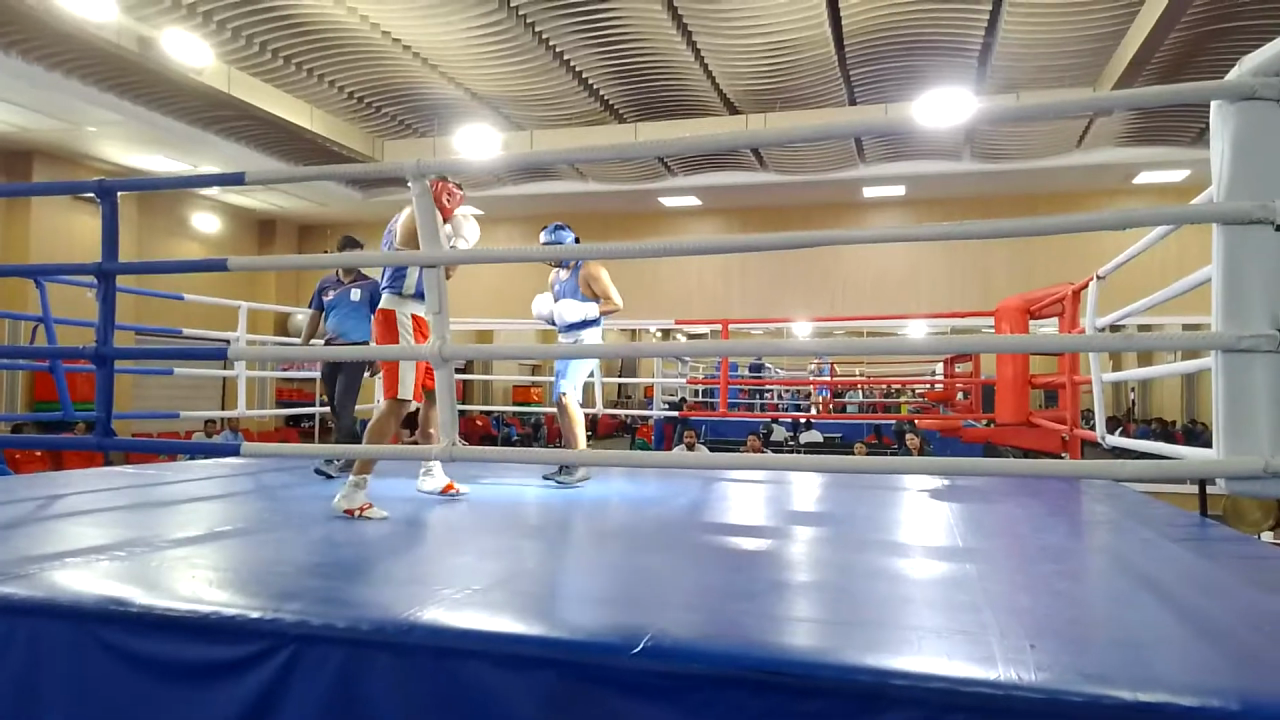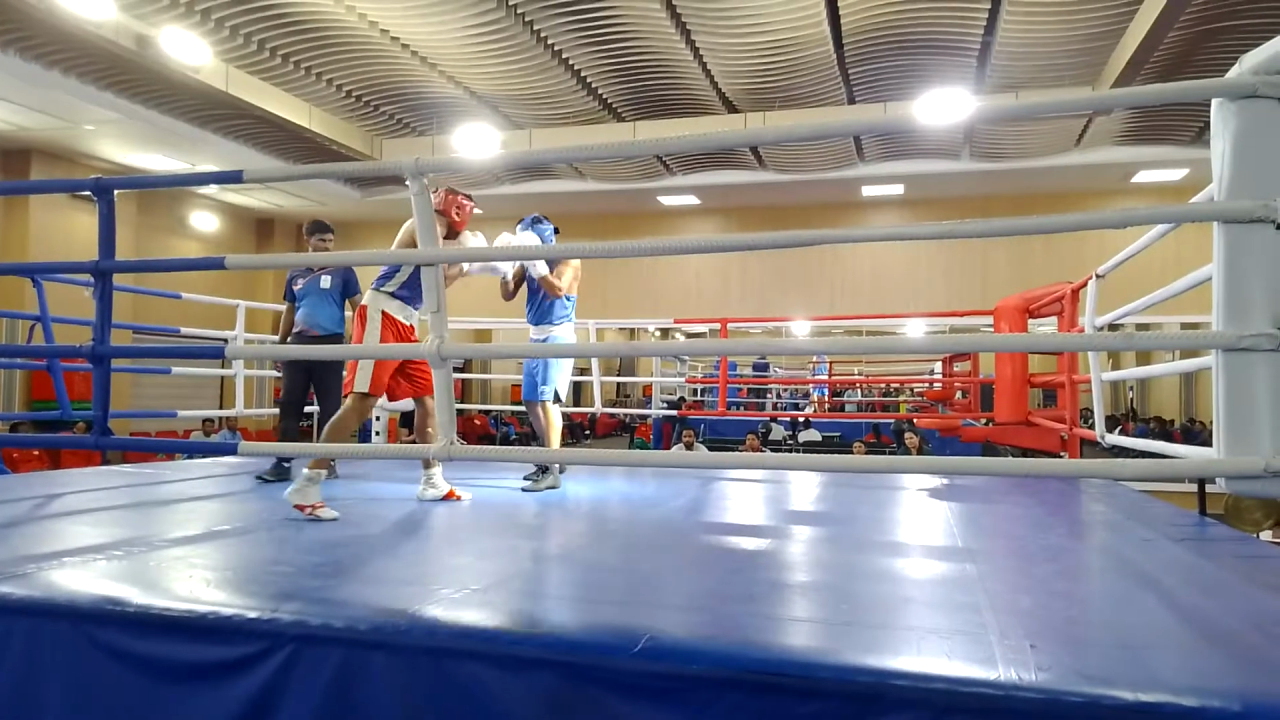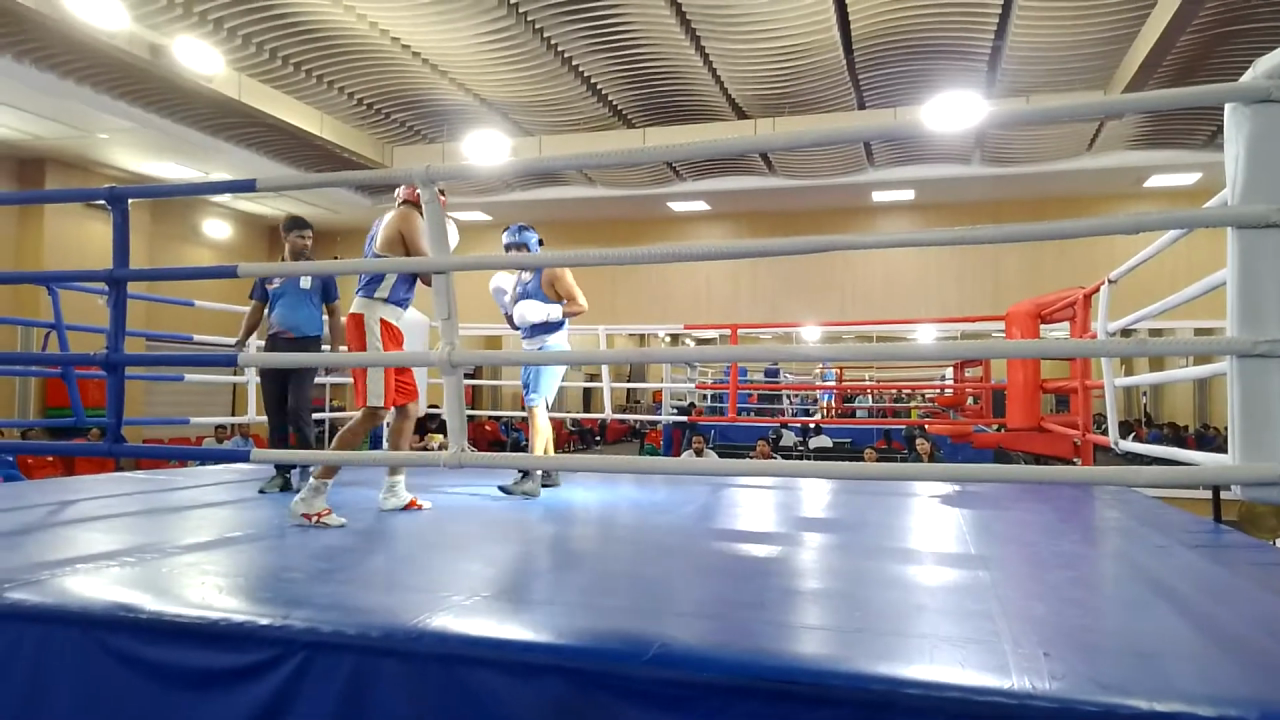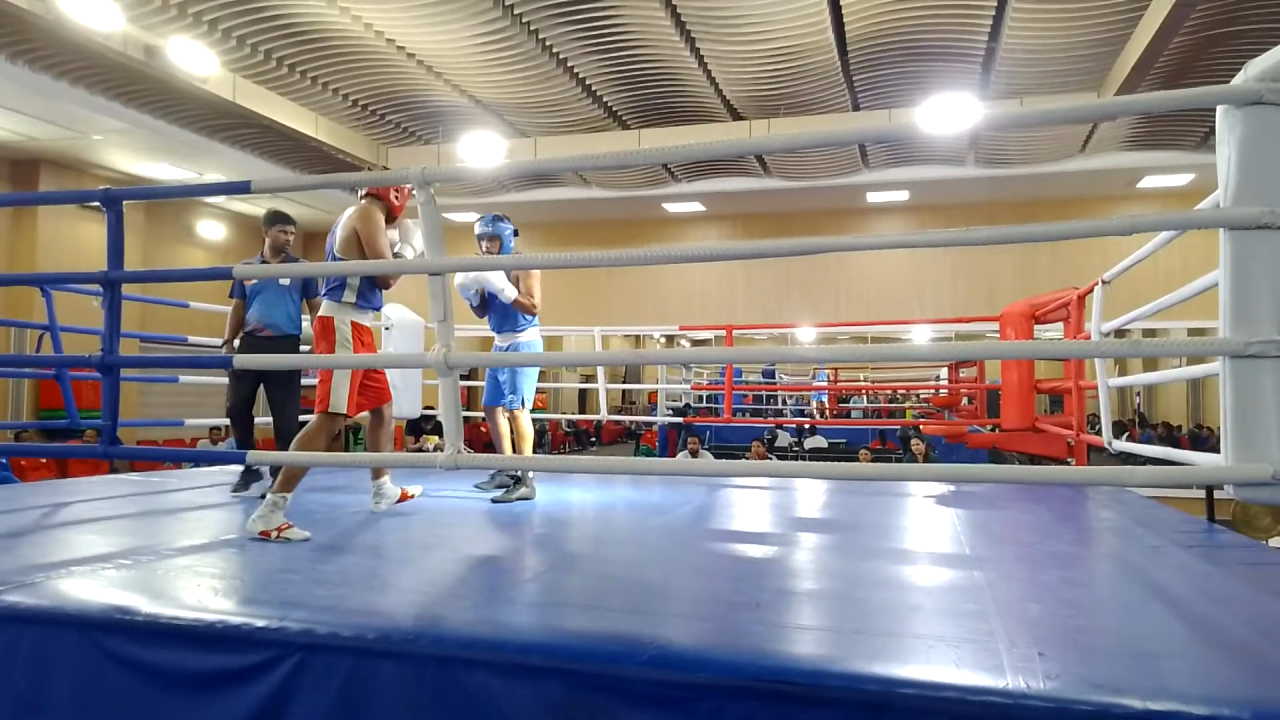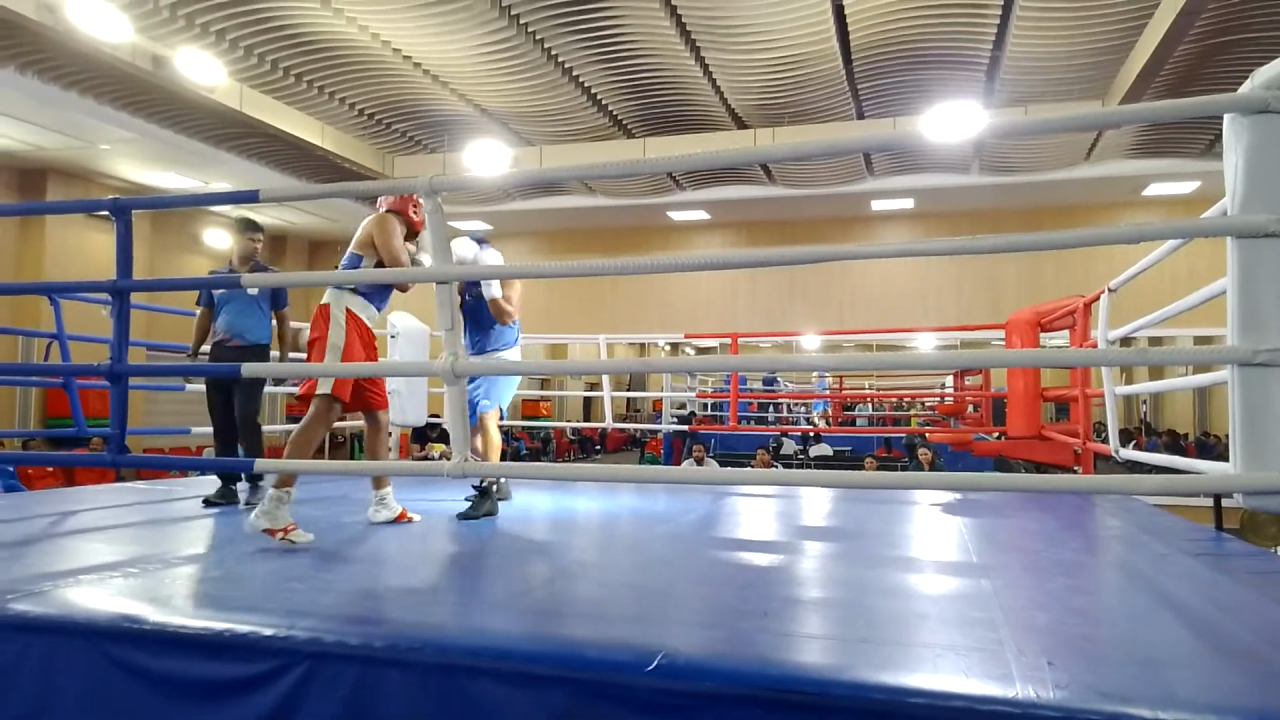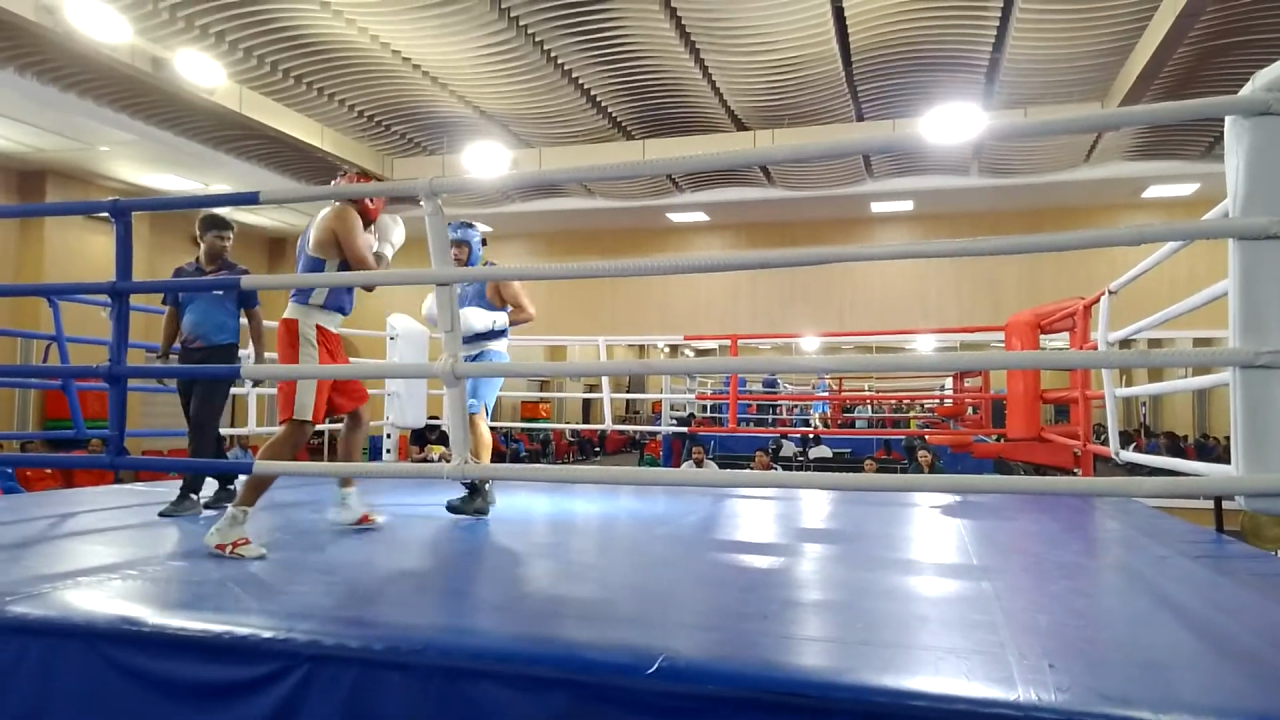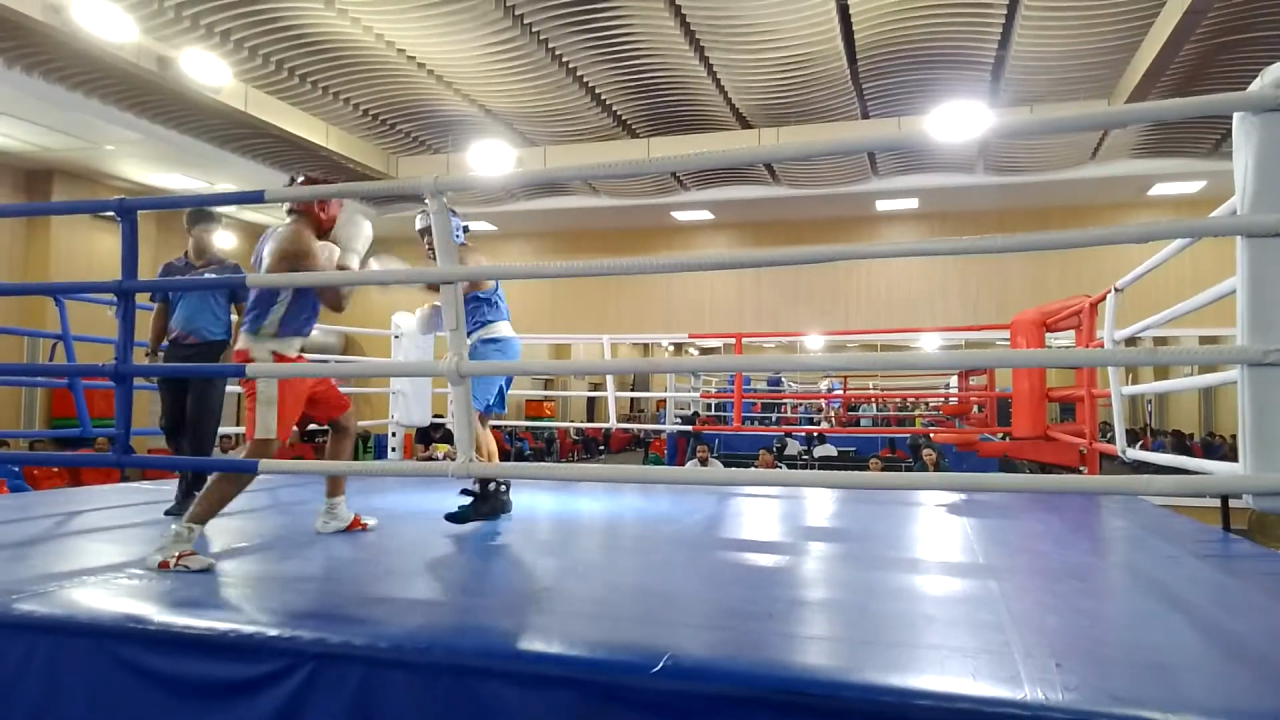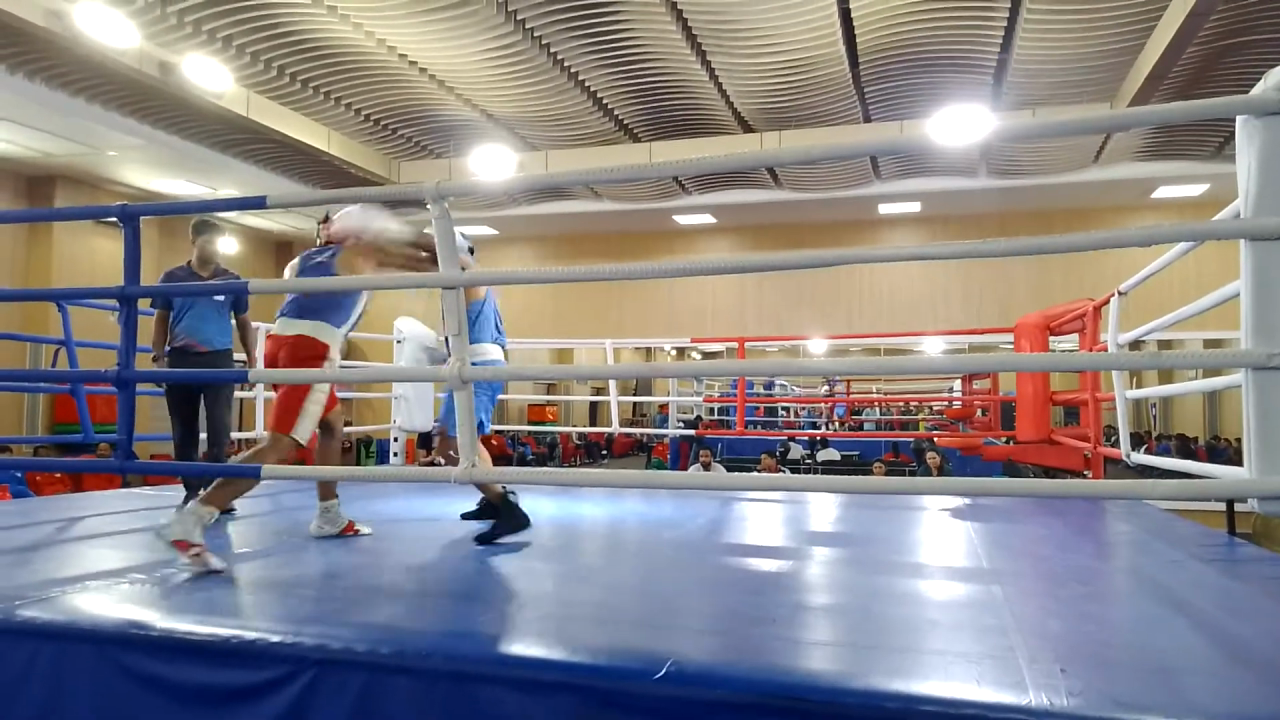
dt=0.5s
person 1, frame 1
left shoulder: (401, 219)
right shoulder: (425, 212)
right elbow: (444, 270)
left wrist: (450, 240)
right wrist: (461, 240)
left hip: (409, 315)
right hip: (402, 315)
left knee: (433, 392)
right knee: (398, 402)
left ankle: (431, 474)
right ankle: (352, 492)
person 1, frame 2
left shoulder: (434, 234)
left elbow: (424, 277)
right elbow: (441, 278)
left wrist: (461, 261)
right wrist: (465, 260)
left hip: (403, 323)
right hip: (381, 316)
left knee: (426, 400)
right knee: (361, 401)
left ankle: (432, 482)
right ankle: (305, 489)
person 1, frame 3
left shoulder: (385, 222)
right shoulder: (408, 218)
right elbow: (428, 276)
left wrist: (431, 250)
right wrist: (444, 249)
left hip: (386, 324)
right hip: (374, 321)
left knee: (408, 406)
right knee: (373, 411)
left ankle: (394, 490)
right ankle: (311, 496)
person 1, frame 4
left shoulder: (354, 218)
right shoulder: (368, 215)
right elbow: (385, 279)
left wrist: (397, 249)
right wrist: (408, 247)
left hip: (356, 328)
right hip: (343, 326)
left knee: (382, 409)
right knee: (331, 420)
left ankle: (384, 491)
right ankle: (269, 512)
person 1, frame 5
left shoulder: (386, 231)
right shoulder: (385, 223)
right elbow: (403, 280)
left wrist: (411, 254)
right wrist: (423, 256)
left hip: (359, 327)
right hip: (342, 318)
left knee: (378, 415)
right knee: (326, 409)
left ankle: (384, 503)
right ankle: (273, 508)
person 1, frame 6
left shoulder: (328, 221)
right shoulder: (344, 215)
right elbow: (369, 278)
left wrist: (372, 244)
right wrist: (388, 245)
left hip: (324, 333)
right hip: (309, 331)
left knee: (358, 413)
right knee: (298, 429)
left ankle: (347, 504)
right ankle: (230, 525)
person 1, frame 7
left shoulder: (287, 236)
right shoulder: (297, 240)
right elbow: (338, 300)
right wrist: (352, 254)
left hip: (287, 356)
right hip: (264, 357)
left knee: (344, 420)
right knee: (263, 449)
left ankle: (336, 514)
right ankle: (179, 538)
person 1, frame 8
left shoulder: (298, 263)
right shoulder: (358, 249)
right elbow: (423, 262)
left hip: (281, 340)
right hip: (315, 347)
left knee: (332, 425)
right knee: (281, 444)
left ankle: (329, 518)
right ankle: (190, 523)
person 2, frame 1
left shoulder: (590, 269)
right shoulder: (554, 276)
left elbow: (616, 305)
left wrist: (582, 310)
right wrist: (548, 314)
left hip: (585, 342)
right hip: (564, 344)
left knee: (567, 396)
right knee: (562, 404)
left ankle: (580, 462)
right ankle: (572, 463)
person 2, frame 2
left shoulder: (568, 260)
right shoulder: (527, 263)
left elbow: (556, 291)
right elbow: (508, 295)
left wrist: (537, 264)
left hip: (558, 337)
right hip: (536, 338)
left knee: (547, 400)
right knee: (531, 400)
left ankle: (552, 471)
person 2, frame 3
left shoulder: (553, 271)
right shoulder: (517, 280)
left elbow: (581, 305)
right elbow: (516, 324)
left wrist: (546, 312)
right wrist: (505, 304)
left hip: (552, 347)
right hip: (530, 350)
left knee: (535, 406)
right knee: (537, 409)
left ankle: (532, 474)
right ankle: (549, 470)
person 2, frame 4
left shoulder: (524, 265)
right shoulder: (487, 269)
left elbow: (533, 307)
right elbow: (482, 313)
left wrist: (502, 287)
right wrist: (470, 294)
left hip: (523, 344)
right hip: (501, 345)
left knee: (516, 409)
right knee: (491, 408)
left ankle: (525, 481)
right ankle: (506, 470)
person 2, frame 5
left shoulder: (508, 283)
right shoulder: (464, 286)
left elbow: (506, 316)
left wrist: (489, 284)
left hip: (503, 363)
left knee: (485, 416)
right knee: (472, 427)
left ankle: (488, 495)
right ankle: (496, 483)
person 2, frame 6
right shoulder: (455, 281)
left elbow: (528, 312)
left wrist: (490, 320)
right wrist: (438, 315)
left hip: (489, 354)
right hip: (464, 356)
left knee: (475, 415)
right knee: (463, 422)
left ankle: (480, 492)
right ankle: (480, 487)
person 2, frame 7
left shoulder: (464, 254)
right shoulder: (460, 258)
right wrist: (440, 316)
left hip: (493, 343)
right hip: (490, 345)
left knee: (468, 415)
right knee: (479, 420)
left ankle: (488, 494)
right ankle: (495, 487)
person 2, frame 8
left shoulder: (463, 267)
right shoulder: (470, 284)
left hip: (476, 365)
right hip: (488, 364)
left knee: (447, 445)
left ankle: (506, 509)
right ankle: (495, 500)
person 3, frame 1
left shoulder: (370, 285)
right shoulder: (325, 284)
right elbow: (314, 318)
right wrist: (302, 346)
left knee: (343, 403)
right knee: (338, 408)
left ankle: (333, 459)
person 3, frame 2
left shoulder: (343, 272)
right shoulder: (295, 275)
left elbow: (358, 308)
right elbow: (289, 312)
right wrist: (280, 344)
left hip: (329, 344)
right hip: (299, 343)
left knee: (328, 407)
right knee: (289, 402)
right ankle: (283, 462)
person 3, frame 3
left shoulder: (321, 272)
right shoulder: (268, 273)
left elbow: (334, 313)
right elbow: (256, 311)
left wrist: (335, 350)
right wrist: (241, 342)
left hip: (307, 348)
right hip: (274, 348)
left knee: (299, 409)
right knee: (276, 413)
left ankle: (304, 467)
right ankle: (282, 471)
person 3, frame 4
right shoulder: (247, 268)
left elbow: (315, 309)
right elbow: (237, 309)
right wrist: (228, 342)
left hip: (285, 346)
right hip: (250, 345)
left knee: (285, 416)
right knee: (236, 407)
right ankle: (249, 467)
person 3, frame 5
left shoulder: (270, 276)
right shoulder: (215, 276)
left elbow: (283, 320)
right elbow: (204, 317)
left wrist: (283, 359)
right wrist: (193, 354)
left hip: (253, 355)
right hip: (219, 355)
left knee: (245, 419)
right knee: (222, 425)
left ankle: (255, 483)
right ankle: (227, 485)
person 3, frame 6
left shoulder: (239, 275)
right shoulder: (181, 274)
left elbow: (254, 319)
right elbow: (172, 317)
left wrist: (259, 358)
right wrist: (163, 355)
left hip: (220, 356)
right hip: (188, 357)
left knee: (201, 424)
right knee: (203, 427)
left ankle: (189, 494)
right ankle: (227, 484)
person 3, frame 7
left shoulder: (230, 270)
right shoulder: (170, 269)
left elbow: (244, 312)
right elbow: (160, 313)
left wrist: (235, 348)
right wrist: (152, 352)
left hip: (210, 353)
right hip: (175, 353)
left knee: (201, 425)
right knee: (171, 423)
left ankle: (194, 492)
right ankle: (188, 478)
person 3, frame 8
left shoulder: (232, 281)
right shoulder: (172, 278)
left elbow: (243, 323)
right elbow: (161, 320)
left wrist: (251, 361)
right wrist: (158, 357)
left hip: (219, 360)
right hip: (181, 360)
left knee: (219, 427)
right knee: (183, 431)
right ankle: (192, 491)
